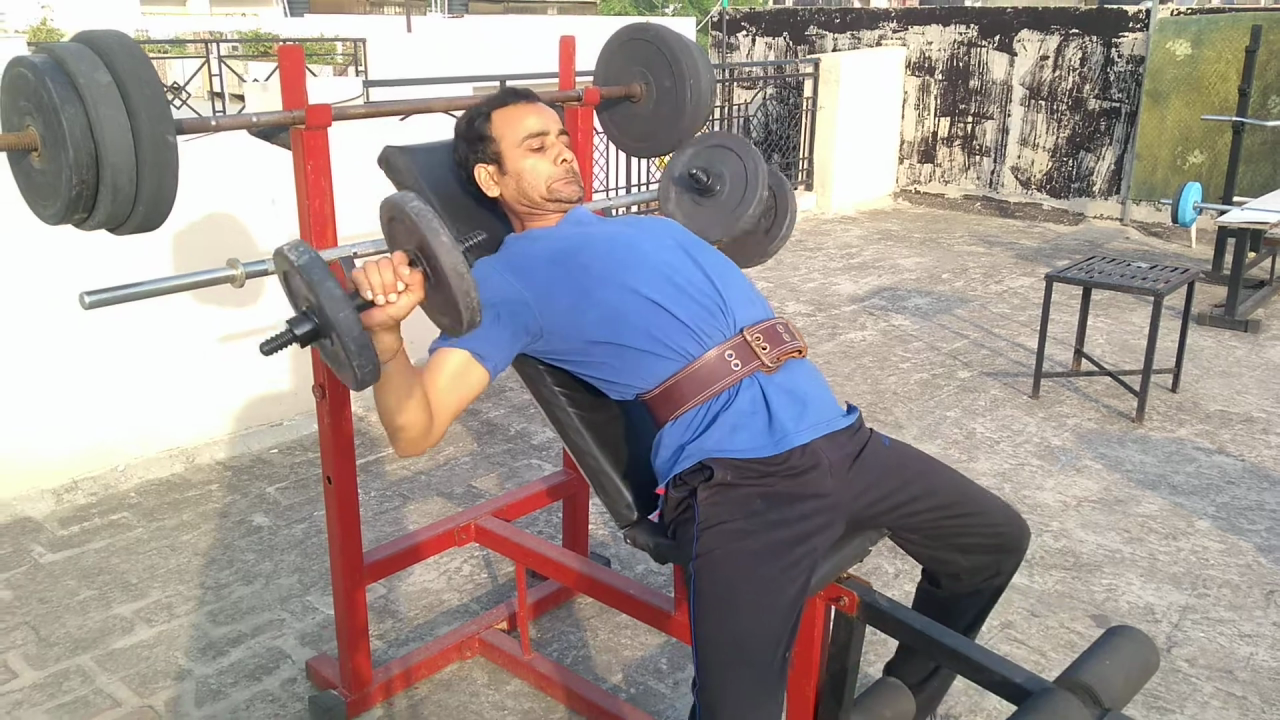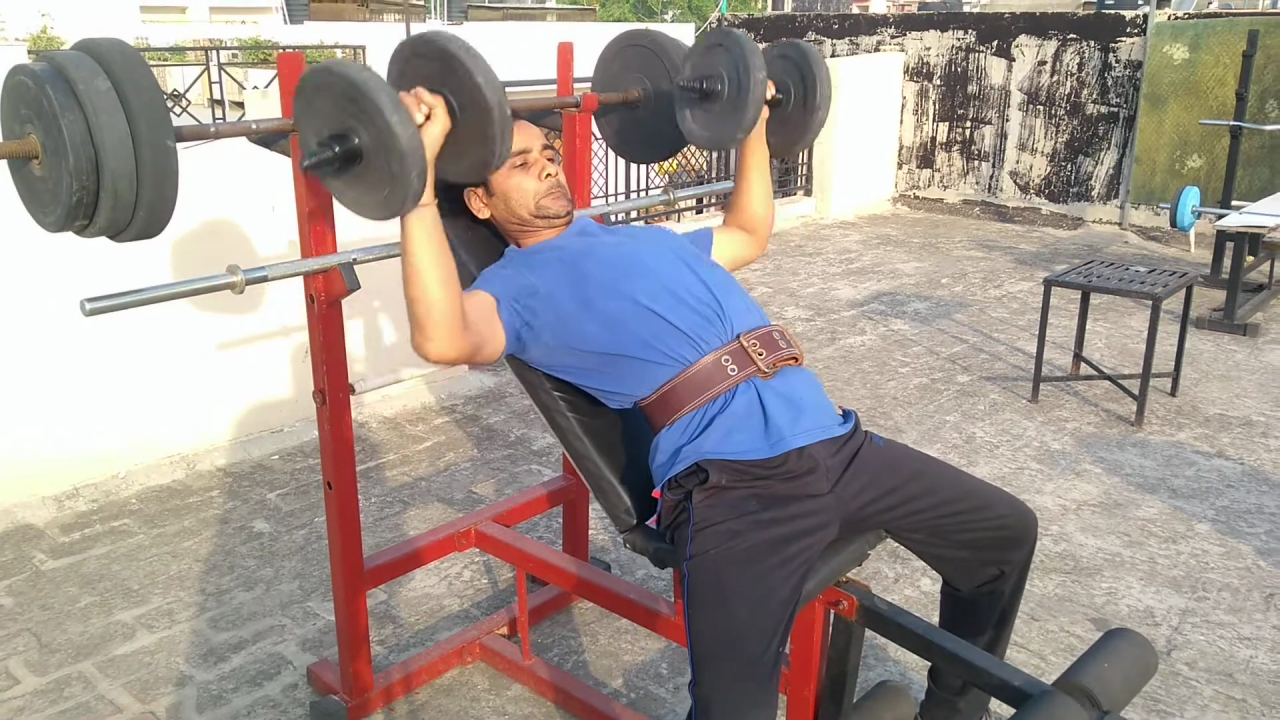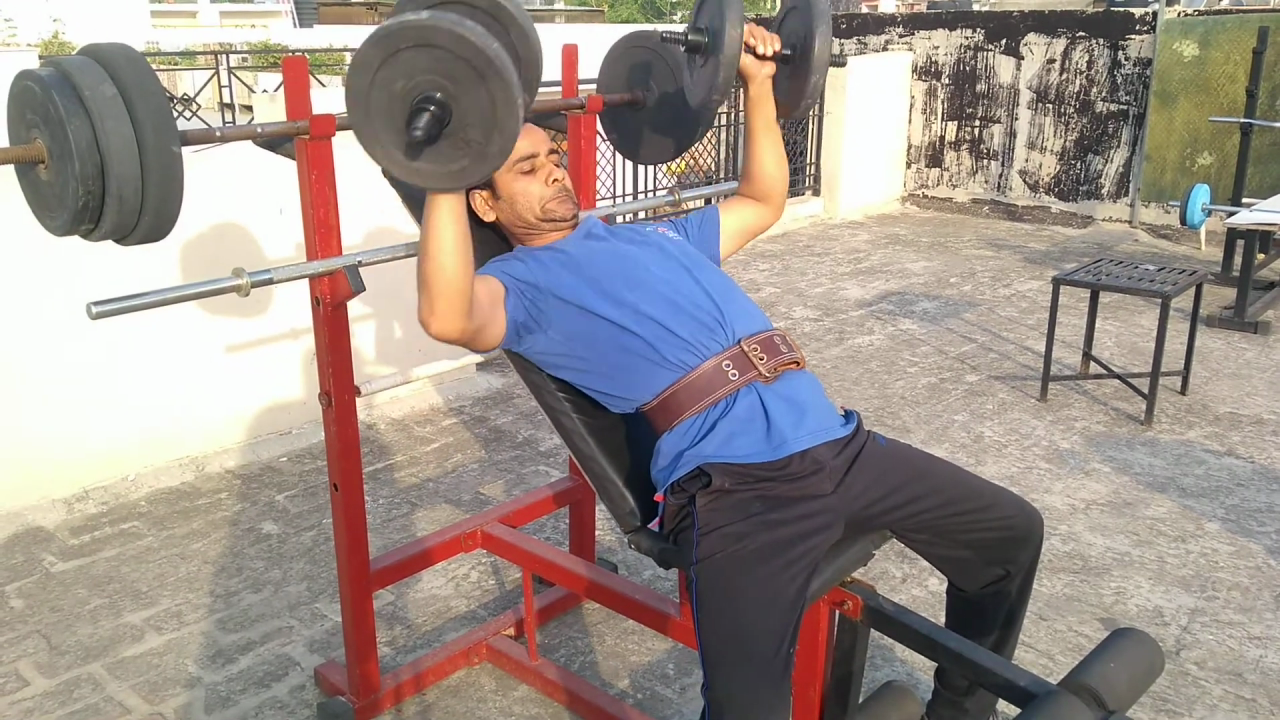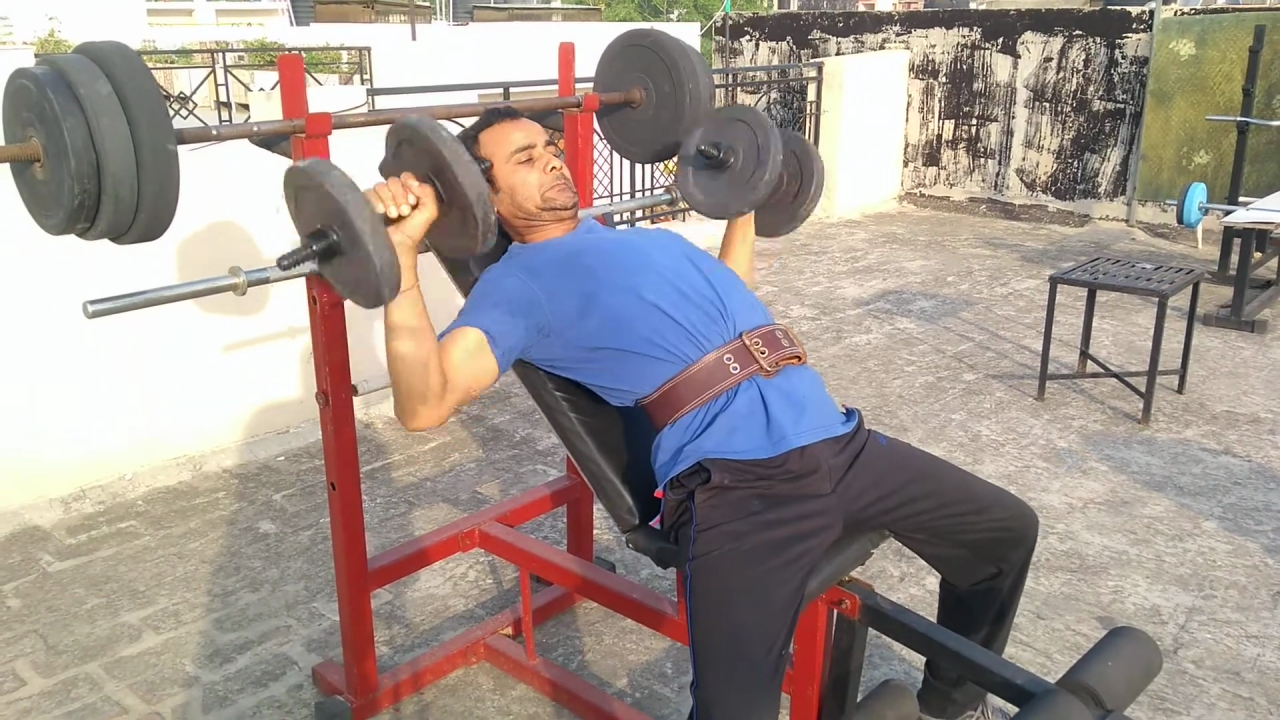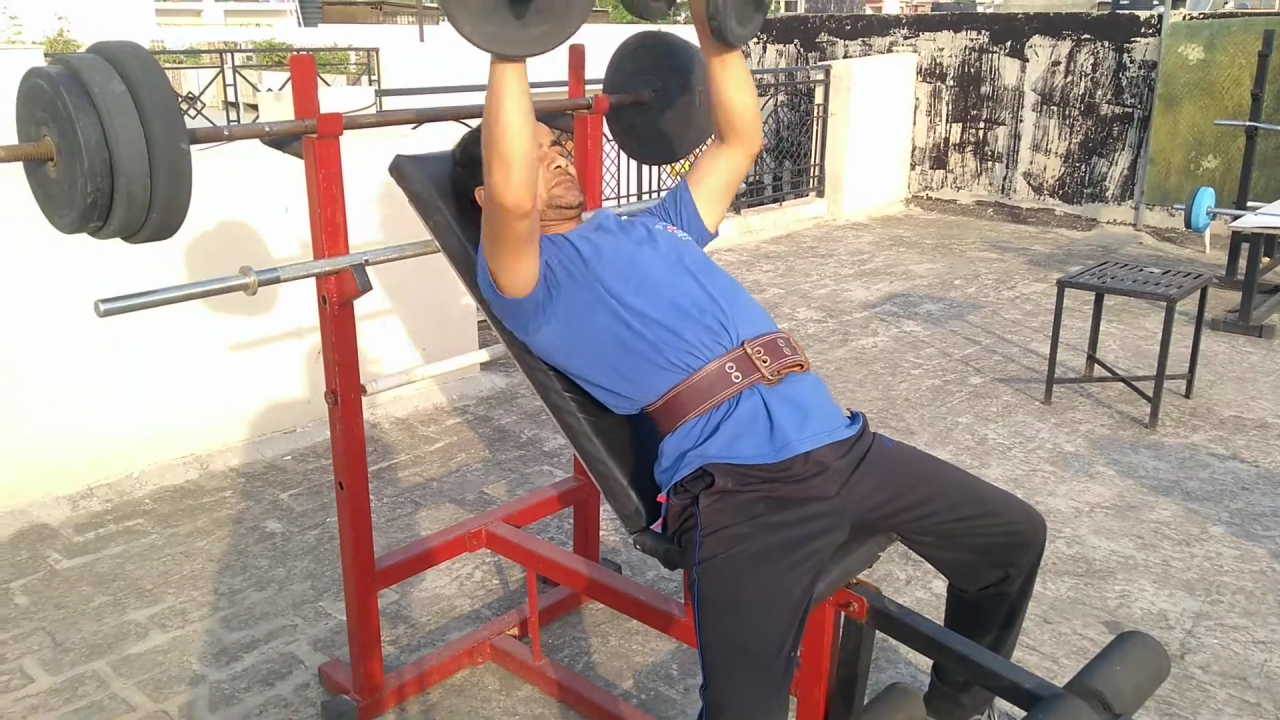
dt=1s
person 1, frame 1
left shoulder: (639, 225)
right shoulder: (506, 276)
right elbow: (414, 428)
right wrist: (384, 328)
left hip: (837, 434)
right hip: (734, 476)
left knee: (998, 537)
person 1, frame 2
left shoulder: (637, 238)
right shoulder: (516, 284)
left elbow: (749, 234)
right elbow: (448, 337)
left wrist: (752, 124)
right wrist: (418, 171)
left hip: (832, 440)
right hip: (732, 483)
left knee: (1006, 533)
person 1, frame 3
left shoulder: (646, 235)
right shoulder: (520, 278)
left elbow: (764, 199)
right elbow: (450, 318)
left wrist: (757, 85)
left hip: (833, 439)
right hip: (735, 483)
left knee: (1013, 531)
person 1, frame 4
left shoulder: (639, 237)
right shoulder: (516, 282)
right elbow: (424, 406)
left wrist: (744, 205)
right wrist: (400, 254)
left hip: (833, 439)
right hip: (735, 480)
left knee: (1006, 531)
person 1, frame 5
left shoulder: (651, 228)
right shoulder: (529, 273)
left elbow: (739, 140)
right elbow: (512, 198)
left hip: (837, 440)
right hip: (739, 485)
left knee: (1015, 536)
